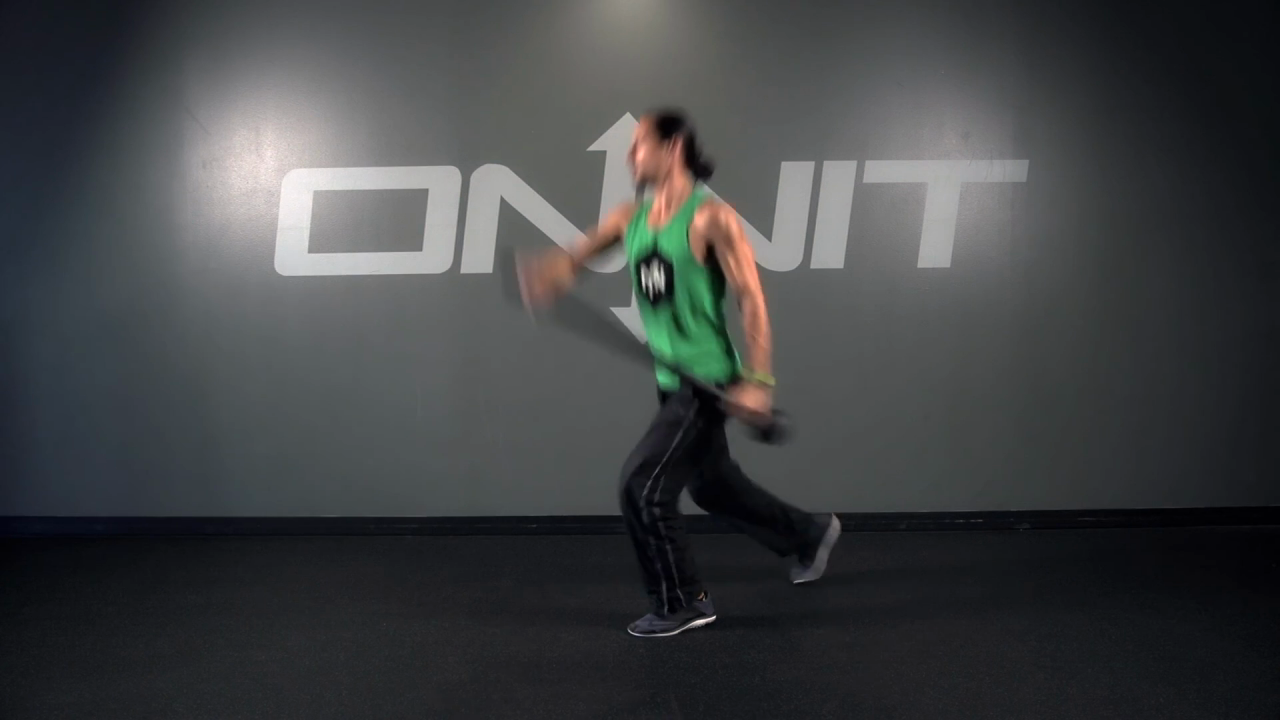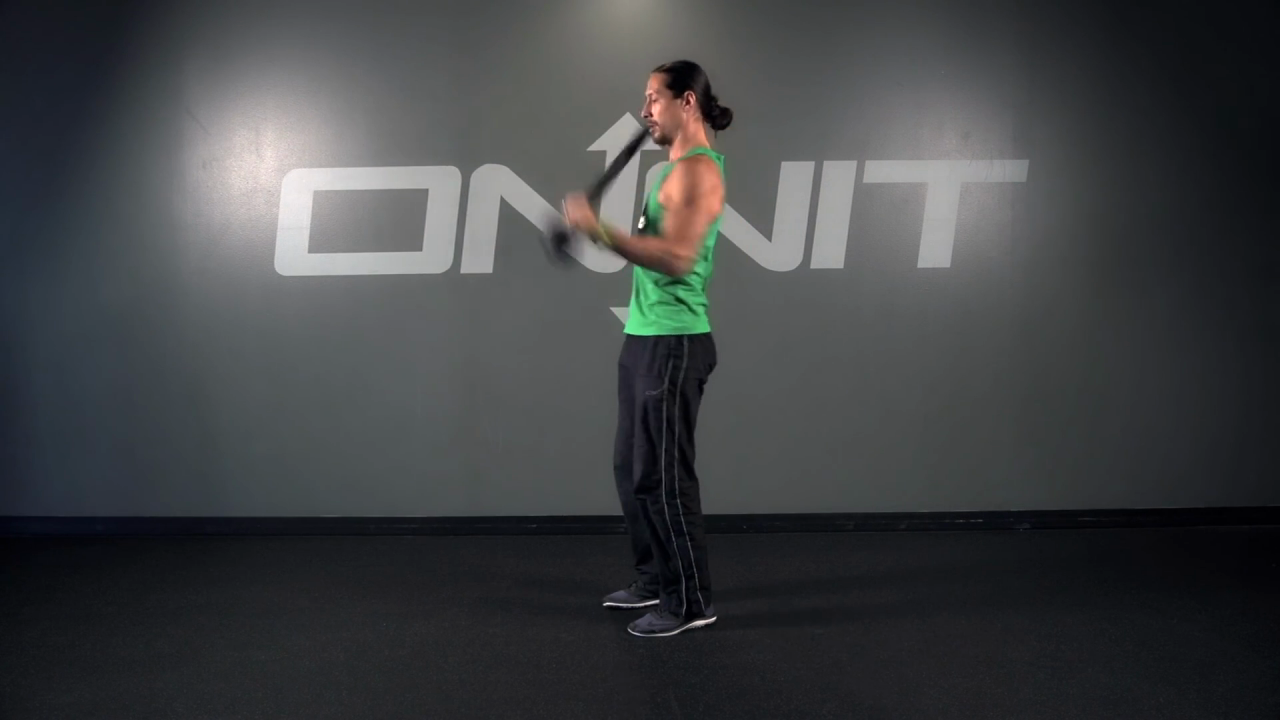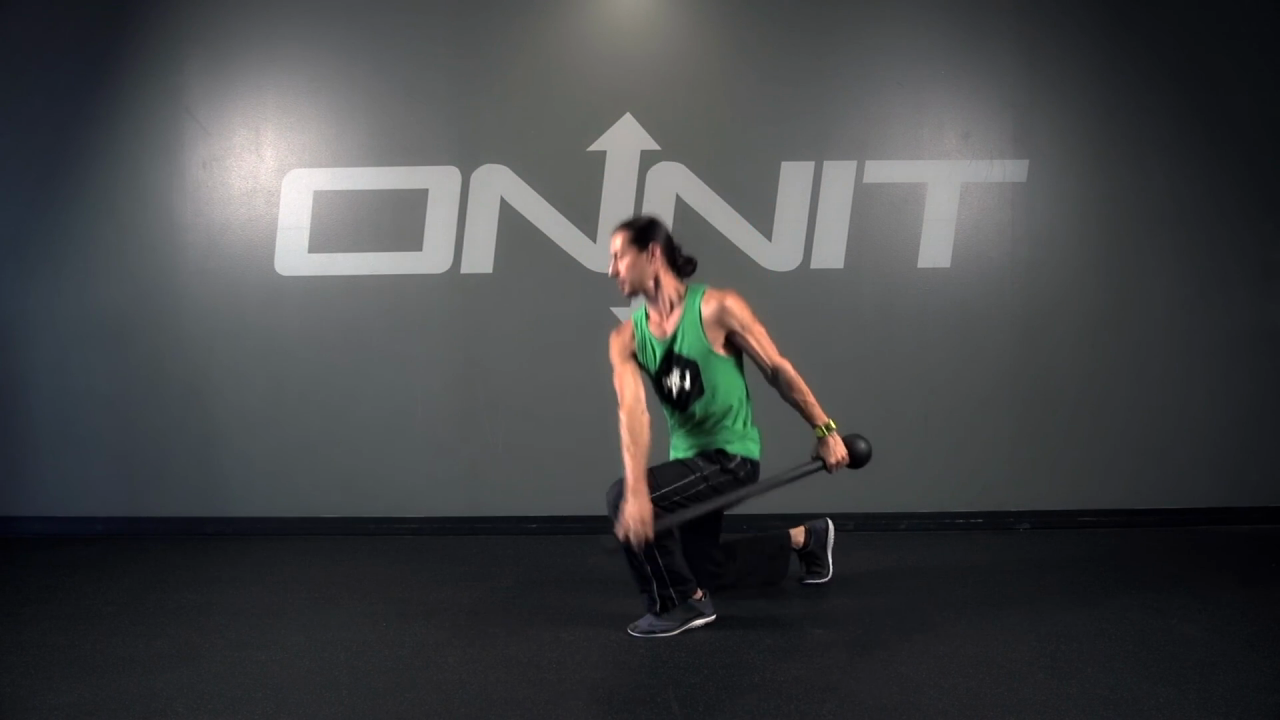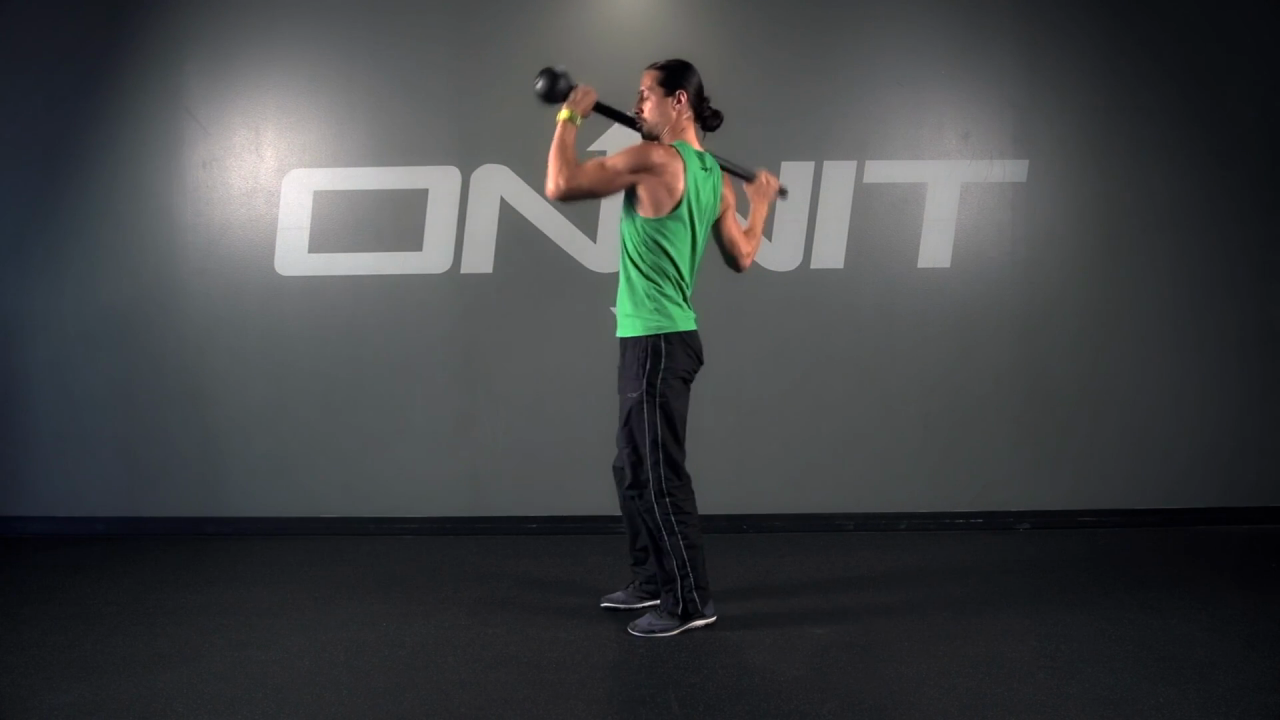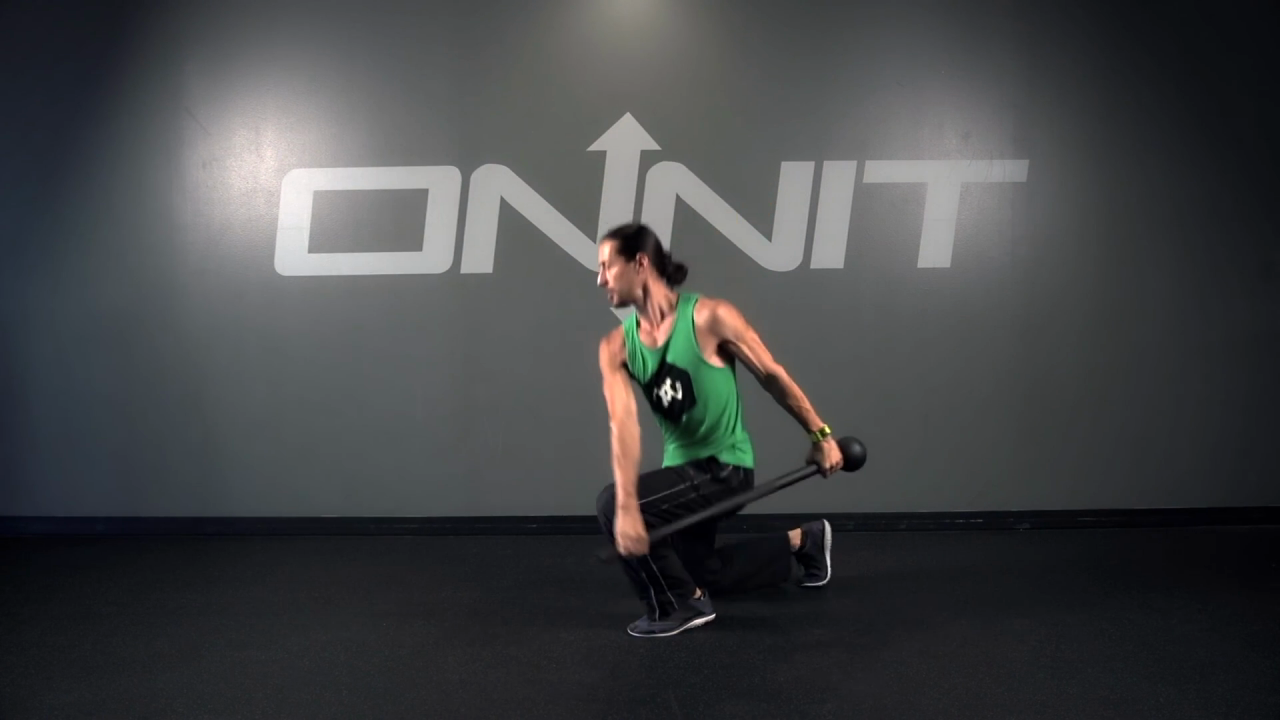
dt=1s
person 1, frame 1
left shoulder: (710, 217)
right shoulder: (634, 214)
left elbow: (752, 300)
right elbow: (581, 251)
left wrist: (756, 380)
right wrist: (551, 267)
left hip: (708, 384)
right hip: (672, 383)
left knee: (643, 488)
right knee: (713, 487)
left ankle: (684, 603)
right ankle: (808, 532)
person 1, frame 2
left shoulder: (695, 171)
right shoulder: (689, 162)
left elbow: (677, 256)
left wrist: (598, 227)
left hip: (674, 345)
right hip: (647, 340)
left knee: (662, 477)
right knee: (632, 469)
left ankle: (690, 602)
right ankle: (656, 578)
person 1, frame 3
left shoulder: (716, 308)
right shoulder: (625, 337)
left elbow: (778, 370)
right elbow: (632, 411)
left wrist: (825, 431)
right wrist: (639, 489)
left hip: (731, 457)
right hip: (688, 457)
left knee: (620, 498)
right knee: (705, 567)
left ankle: (681, 603)
right ankle: (806, 539)
person 1, frame 4
left shoulder: (654, 160)
right shoulder: (714, 177)
left elbow: (559, 186)
right elbow: (742, 256)
left wrist: (570, 116)
right wrist: (761, 201)
left hip: (655, 342)
right hip: (657, 338)
left knee: (657, 476)
right knee: (633, 471)
left ankle: (690, 601)
right ankle: (654, 580)
person 1, frame 5
left shoulder: (709, 317)
right shoulder: (616, 346)
left elbow: (773, 376)
right elbow: (623, 424)
left wrist: (821, 435)
right wrist: (626, 508)
left hip: (725, 466)
right hip: (683, 465)
left knee: (607, 502)
right knee: (700, 569)
left ankle: (679, 604)
right ankle: (804, 541)
